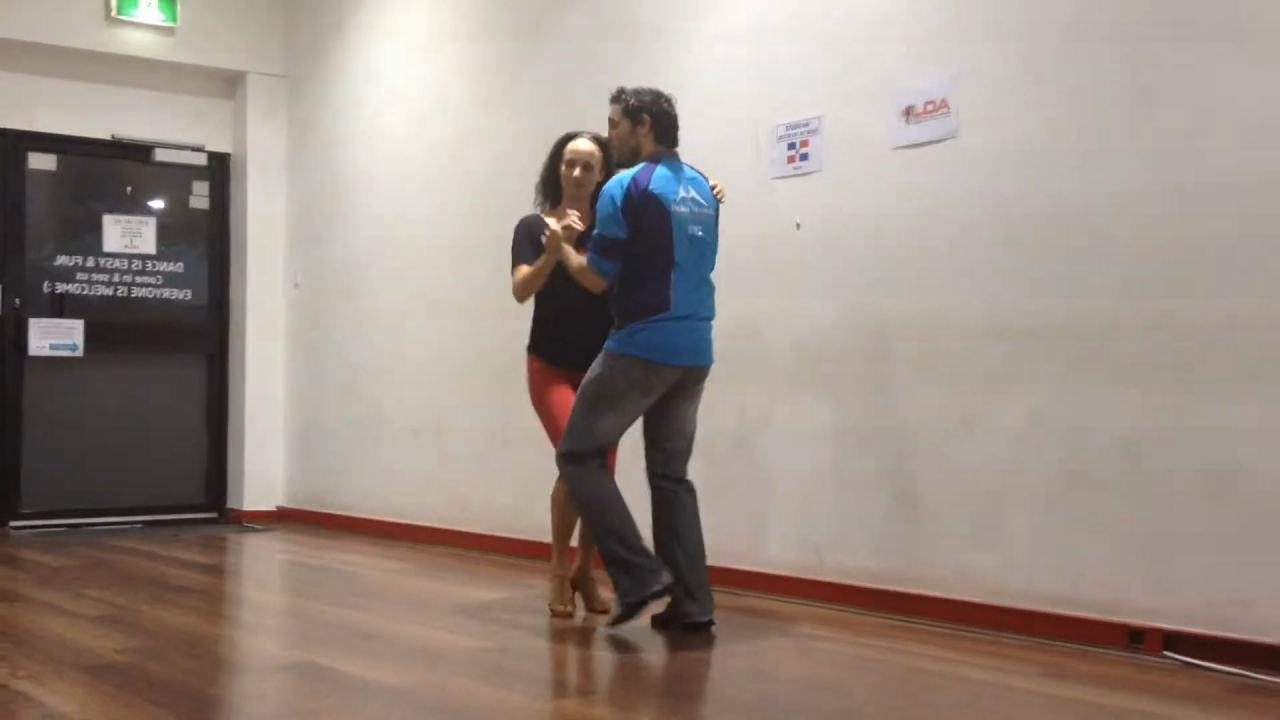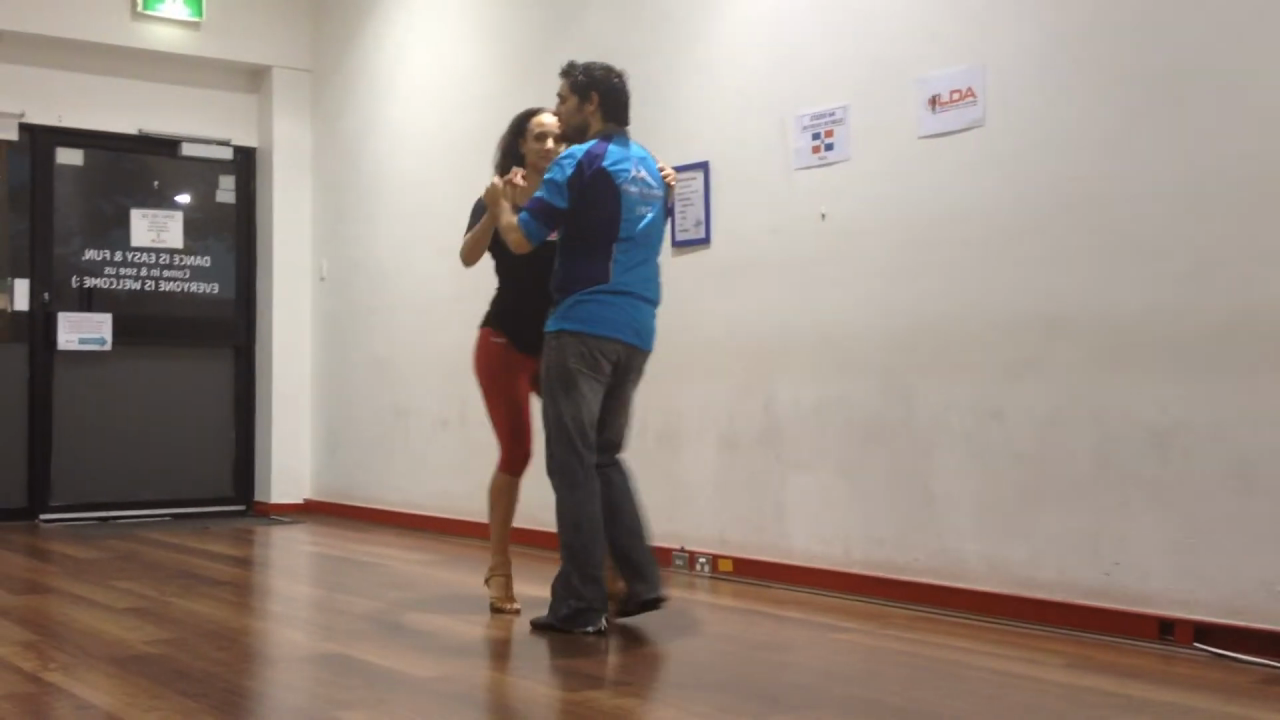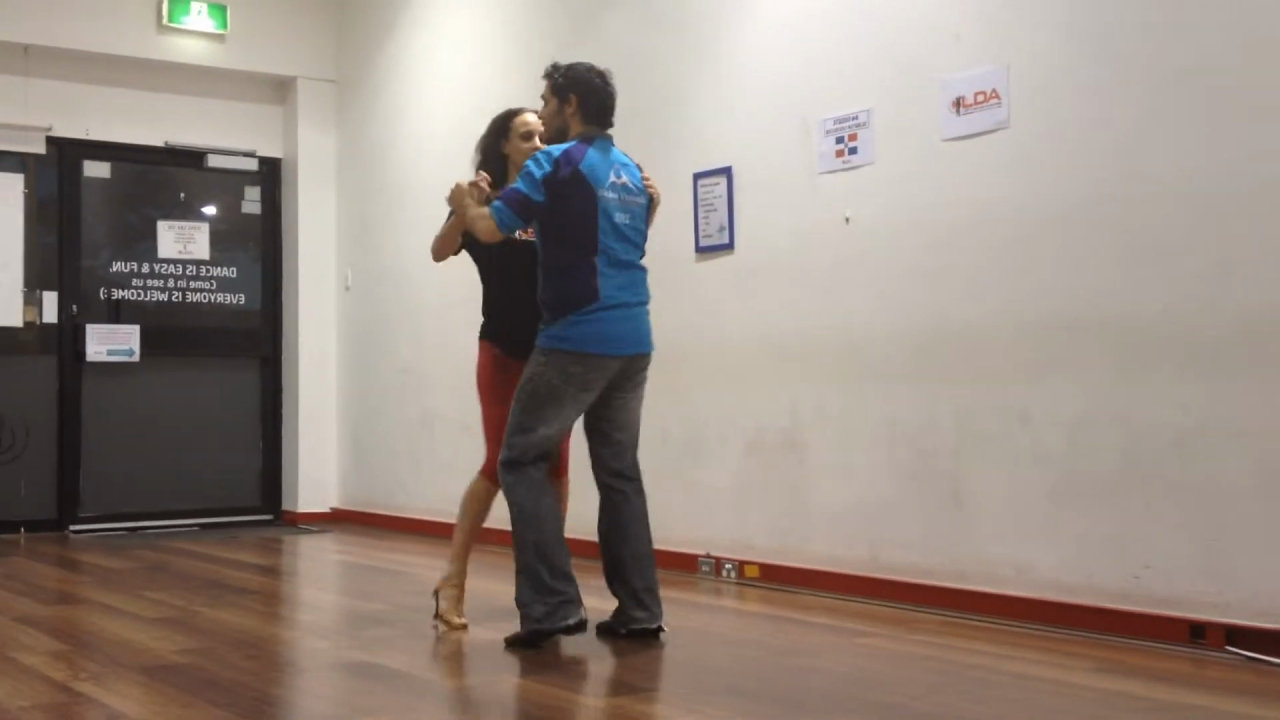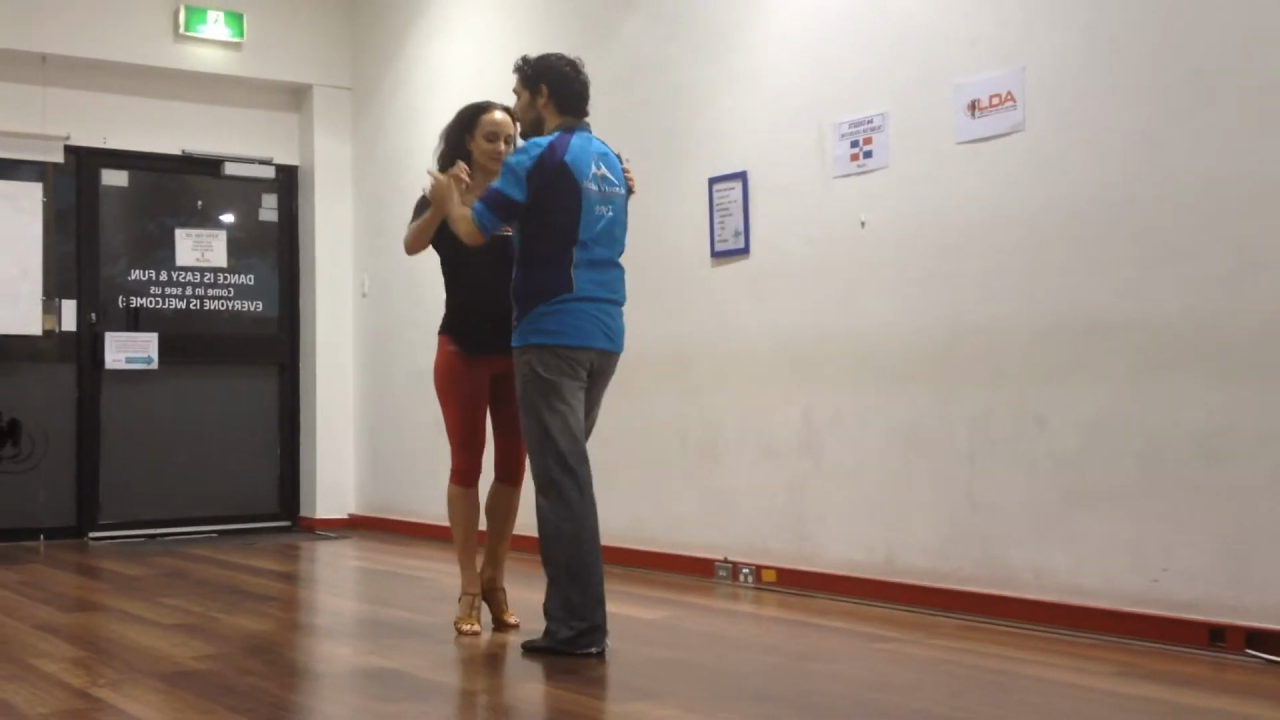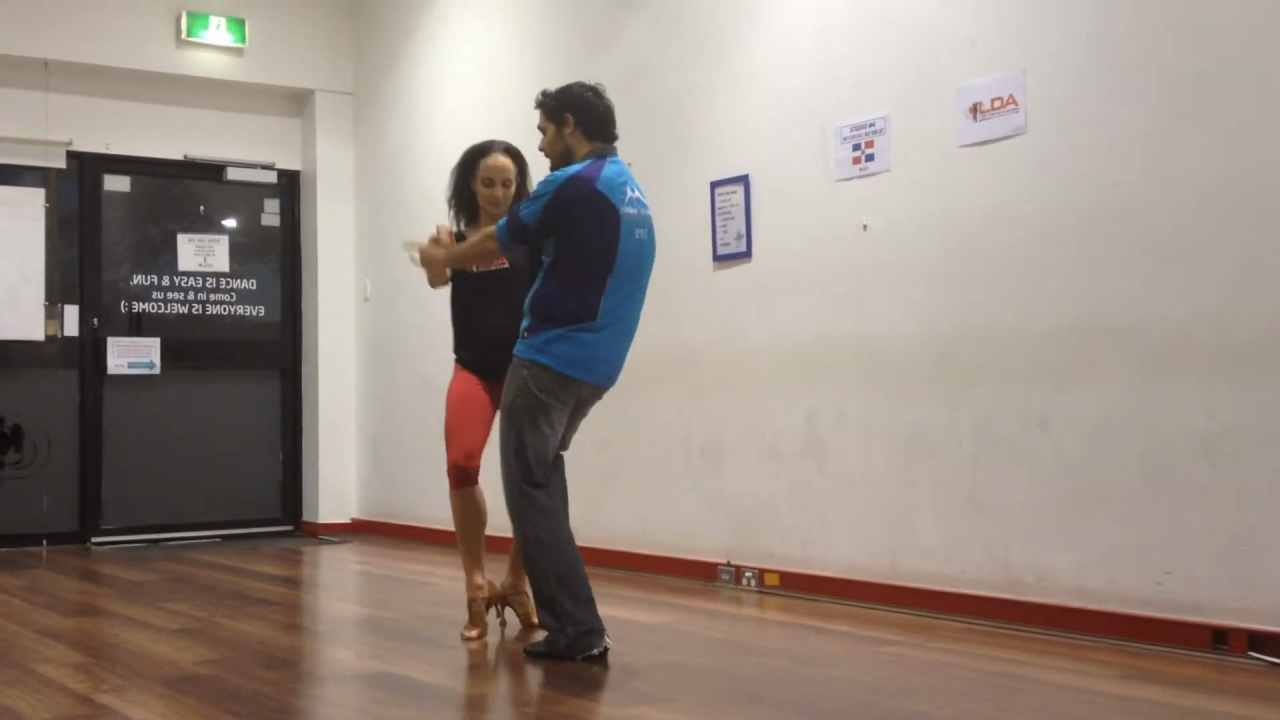
dt=0.7s
person 1, frame 1
left shoulder: (626, 188)
right shoulder: (700, 185)
left elbow: (597, 278)
left wrist: (568, 249)
left hip: (640, 348)
right hip: (693, 349)
left knee: (579, 454)
right knee: (671, 474)
left ankle: (640, 575)
right ankle: (692, 602)
person 1, frame 2
left shoulder: (579, 161)
right shoulder: (649, 166)
left elbow: (521, 239)
left wrist: (500, 203)
left hip: (582, 327)
right hip: (635, 331)
left knee: (573, 466)
right knee: (604, 459)
left ankle: (580, 605)
right ankle: (640, 580)
person 1, frame 3
left shoulder: (554, 162)
right shoulder: (631, 170)
left elbow: (493, 229)
left wrist: (466, 205)
left hip: (573, 341)
right hip: (631, 341)
left knee: (522, 463)
right knee: (619, 471)
left ankle: (552, 605)
right ankle: (640, 608)
person 1, frame 4
left shoulder: (540, 155)
right shoulder: (609, 160)
left elbow: (474, 230)
left wrist: (447, 196)
left hip: (552, 334)
right hip: (602, 335)
left knee: (562, 477)
right knee: (561, 470)
left ankle: (578, 626)
right ankle: (575, 612)
person 1, frame 5
left shoulder: (575, 183)
right shoulder: (630, 189)
left elbow: (501, 243)
left wrist: (444, 257)
left hip: (552, 358)
right hip: (598, 363)
left knee: (531, 491)
right knee: (543, 477)
left ankle: (577, 630)
right ankle: (570, 621)
person 2, frame 1
right shoulder: (535, 228)
right elbow: (521, 290)
right wrist: (555, 248)
right hip: (550, 366)
left knee: (602, 467)
left ankle: (586, 571)
right ankle: (562, 570)
person 2, frame 2
right shoulder: (497, 205)
right elbow: (468, 256)
right hip: (504, 344)
right knee: (516, 454)
left ankle: (604, 564)
right ankle: (499, 569)
person 2, frame 3
right shoulder: (482, 203)
right elbow: (441, 252)
right wrist: (464, 209)
right hip: (503, 352)
left knee: (555, 464)
right knee: (498, 462)
right ankle: (452, 580)
person 2, frame 4
right shoulder: (442, 202)
right elbow: (412, 245)
right wrist: (443, 203)
left hip: (518, 351)
right hip: (463, 349)
left knee: (513, 467)
right knee: (466, 466)
left ankle: (493, 579)
right ankle: (469, 588)
person 2, frame 5
right shoulder: (455, 243)
right elbow: (436, 276)
right hip: (474, 370)
right knee: (461, 464)
left ankle: (514, 586)
right ankle: (476, 585)
